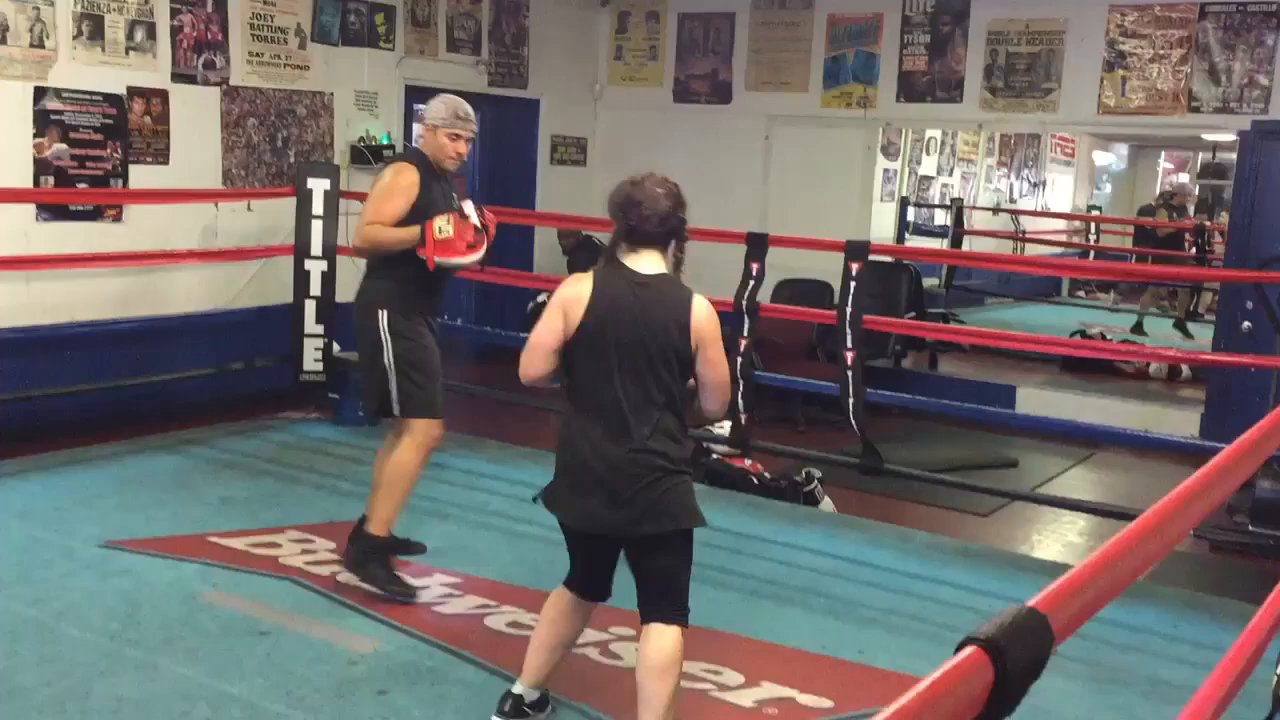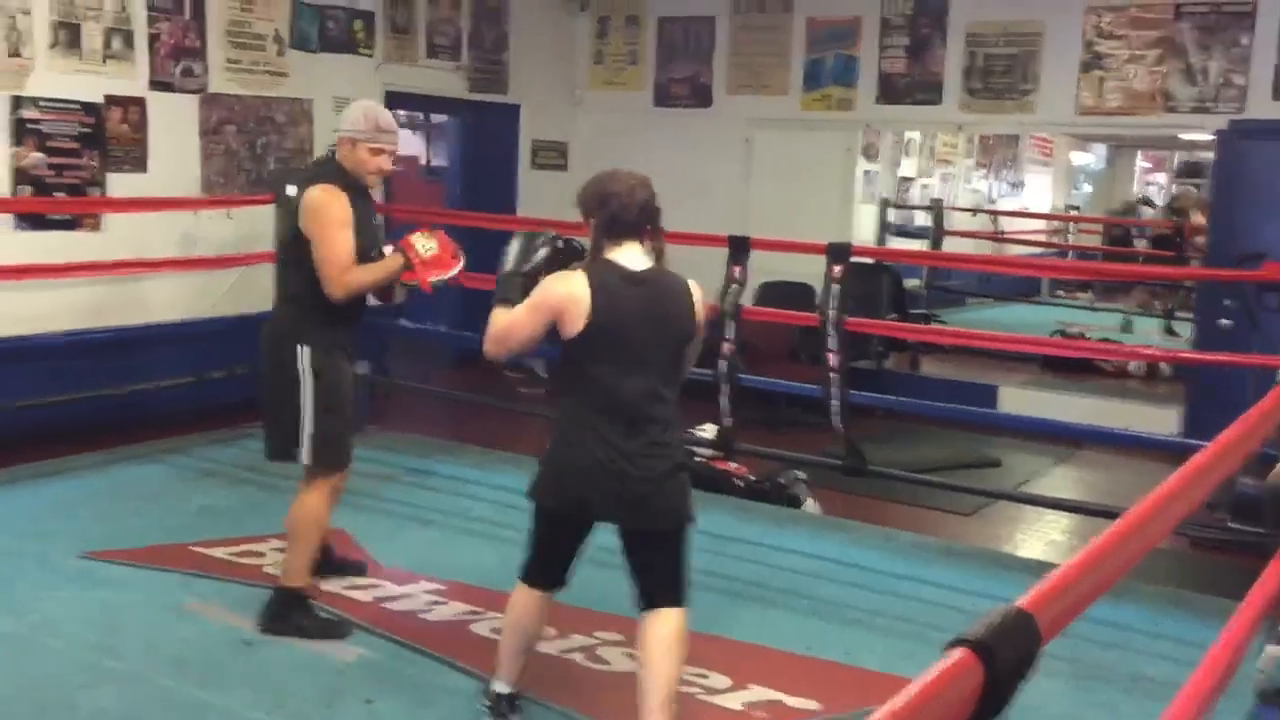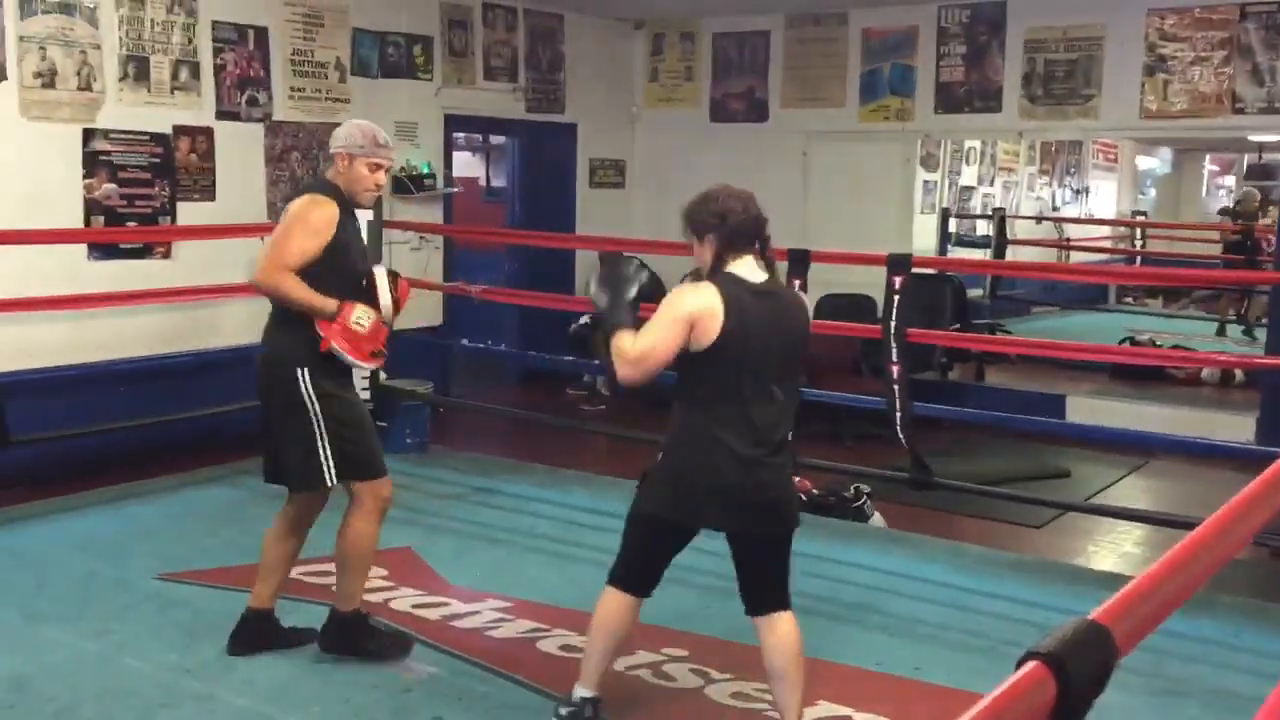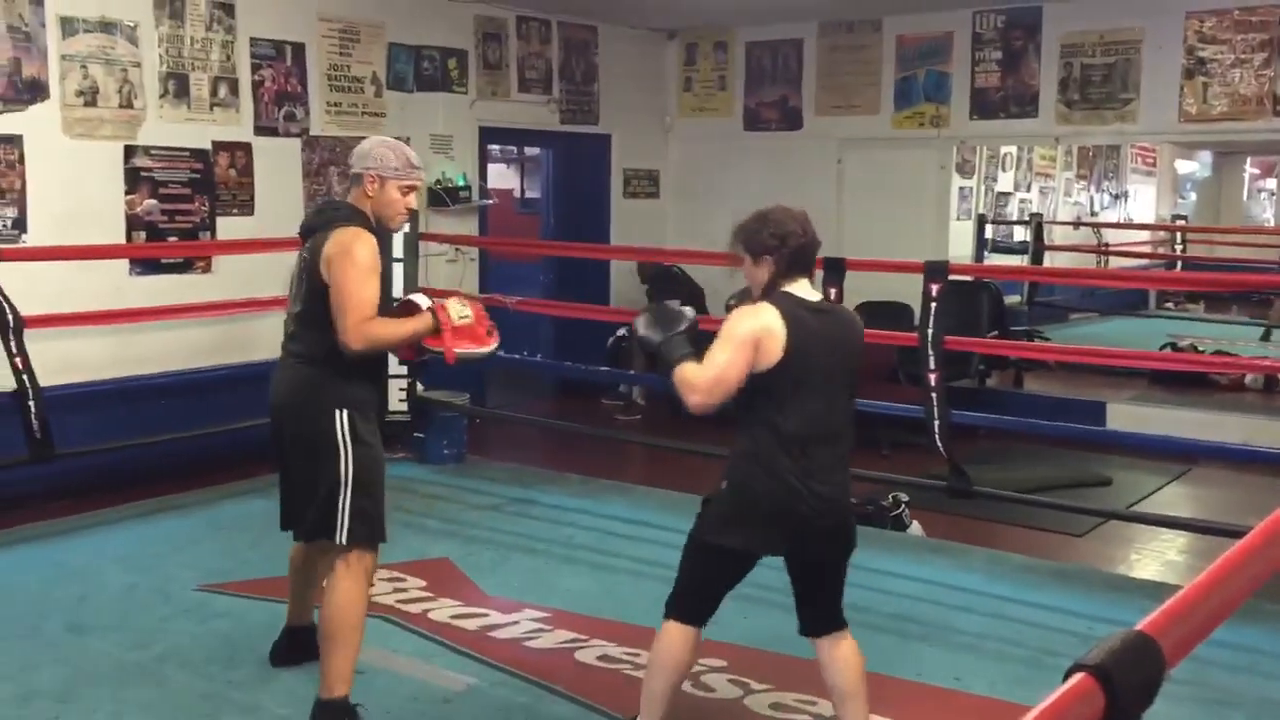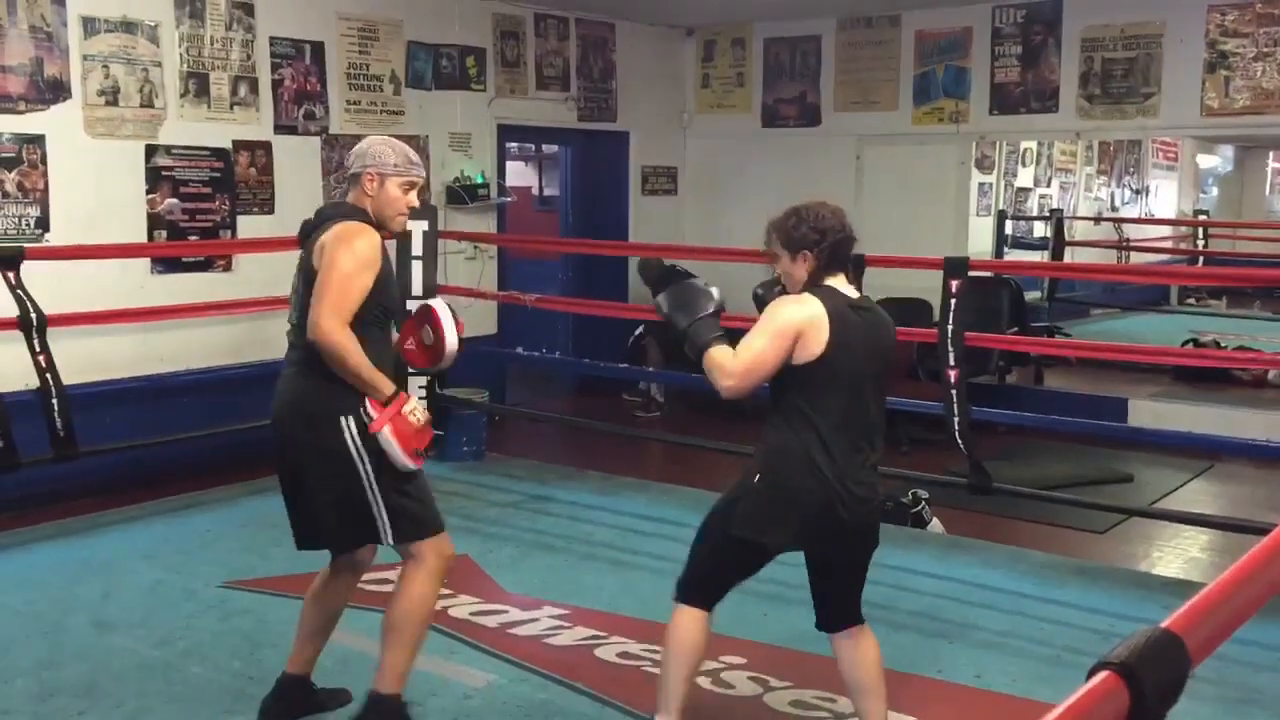
dt=0.5s
person 1, frame 1
left shoulder: (445, 183)
right shoulder: (404, 174)
left elbow: (448, 250)
right elbow: (364, 237)
left wrist: (473, 233)
right wrist: (426, 233)
left hip: (417, 314)
right hip: (390, 314)
left knee: (410, 426)
right knee: (423, 427)
left ankle: (376, 527)
right ankle: (368, 546)
person 1, frame 2
left shoulder: (351, 192)
right shoulder: (326, 196)
right elbow: (339, 284)
left wrist: (395, 261)
right wrist: (400, 261)
left hip: (324, 343)
right hip: (308, 346)
left knee: (333, 457)
right knee: (325, 472)
left ankle: (315, 552)
right ankle: (288, 602)
person 1, frame 3
left shoulder: (342, 216)
right shoulder: (317, 206)
right elbow: (270, 275)
left wrist: (373, 299)
right wrist: (336, 311)
left hip: (304, 369)
right hip: (305, 370)
left knee: (306, 496)
right knee: (373, 489)
left ankle: (257, 622)
right ankle: (347, 622)
person 1, frame 4
left shoulder: (331, 232)
right shoulder: (355, 240)
right elbow: (357, 335)
left wrist: (407, 328)
right wrist: (430, 320)
left hip: (304, 396)
right hip: (331, 405)
left knee: (321, 529)
right knee: (353, 553)
left ankle: (297, 634)
person 1, frame 5
left shoulder: (333, 234)
right shoulder: (357, 237)
right elbow: (328, 330)
left wrist: (401, 347)
right wrist: (387, 393)
left hip: (306, 411)
right hip: (333, 415)
left knee: (351, 556)
right knee: (429, 552)
person 2, frame 1
left shoulder: (579, 290)
right shoulder: (696, 310)
left elbow: (532, 370)
right elbow: (714, 405)
left hip: (583, 473)
right hip: (656, 480)
left knee: (582, 588)
right knee: (664, 616)
person 2, frame 2
left shoulder: (567, 287)
right shoulder: (688, 296)
left elbow: (496, 345)
left wrist: (513, 279)
left hip: (578, 465)
right hip: (655, 472)
left knee: (538, 580)
right knee: (664, 602)
person 2, frame 3
left shoulder: (695, 301)
right shoulder: (796, 305)
left elbow: (630, 368)
left wrist: (616, 306)
left hip: (691, 473)
right hip: (768, 480)
left knee: (627, 583)
right knee: (772, 604)
person 2, frame 4
left shoulder: (755, 321)
right shoulder: (848, 324)
left elbow: (701, 395)
left wrist: (671, 341)
left hip: (754, 495)
right hip: (827, 500)
left knee: (684, 613)
right knee: (829, 626)
person 2, frame 5
left shoulder: (795, 312)
right shoulder: (880, 324)
left elbow: (732, 380)
left wrist: (699, 324)
left hip: (784, 489)
right hip: (853, 497)
left knee: (693, 596)
right knee: (845, 621)
